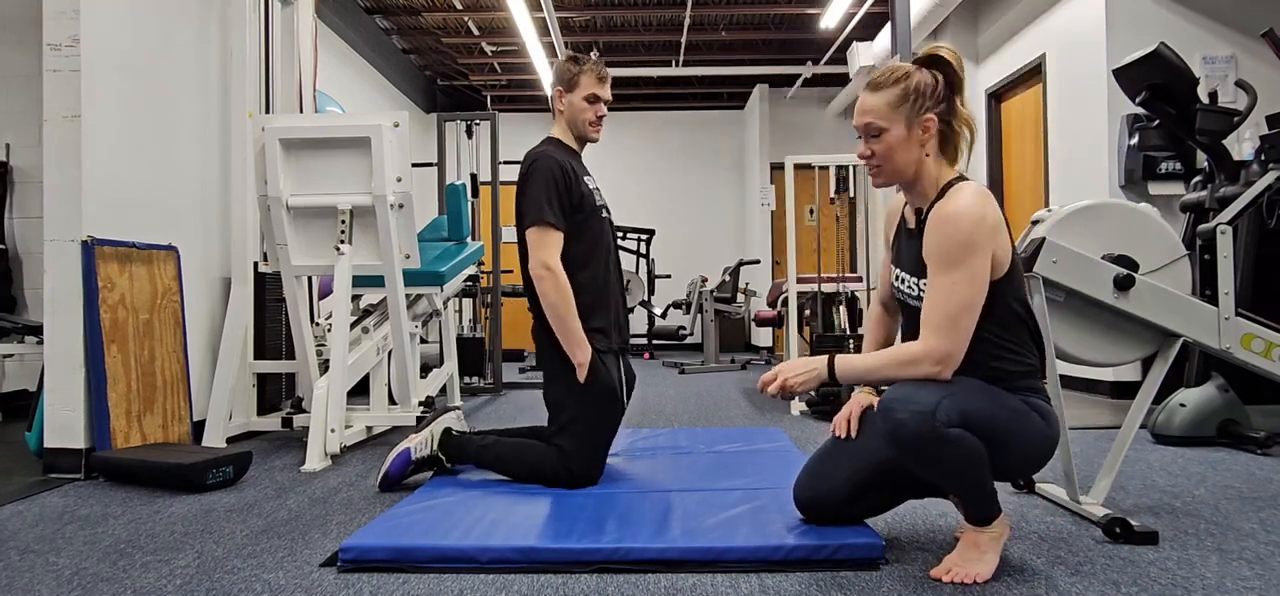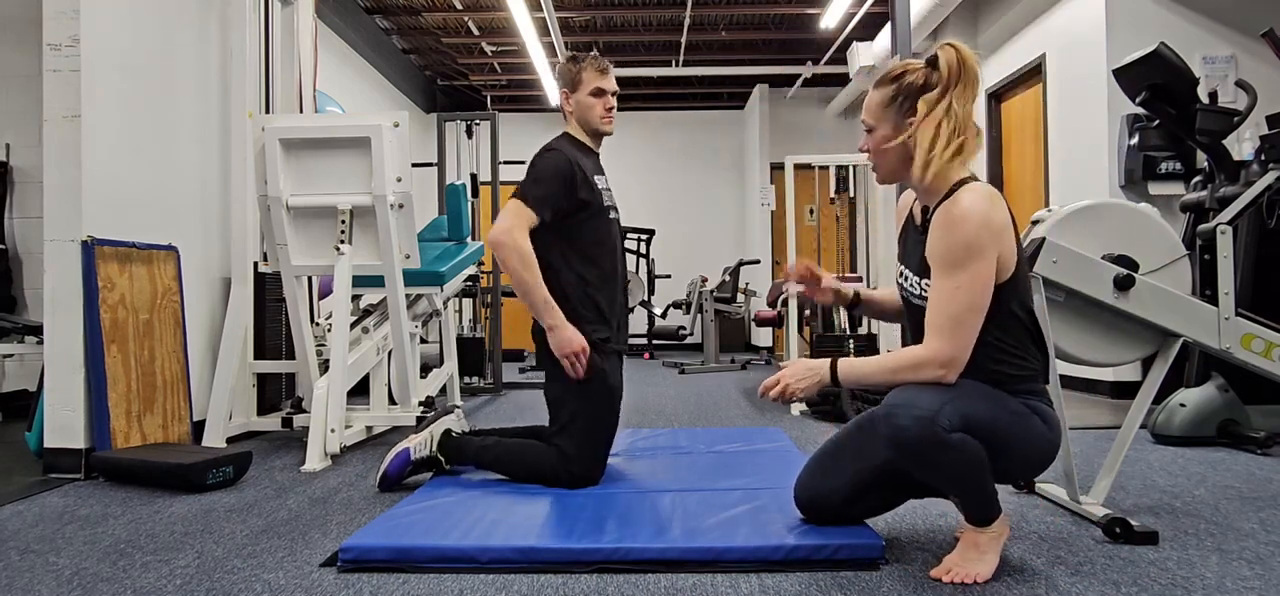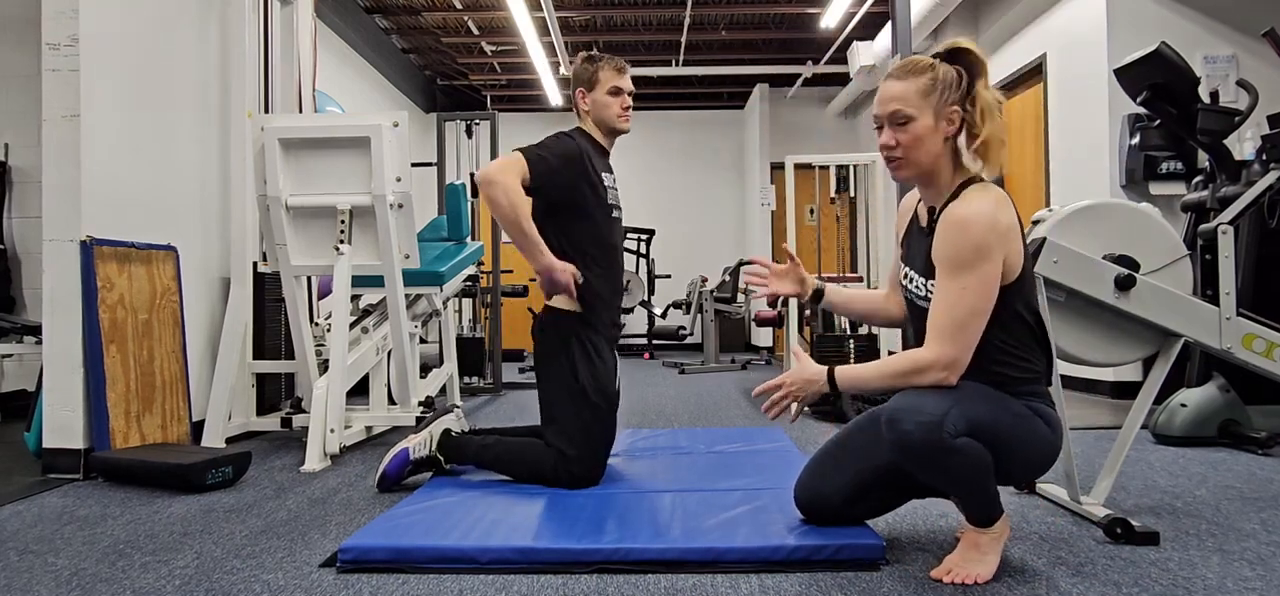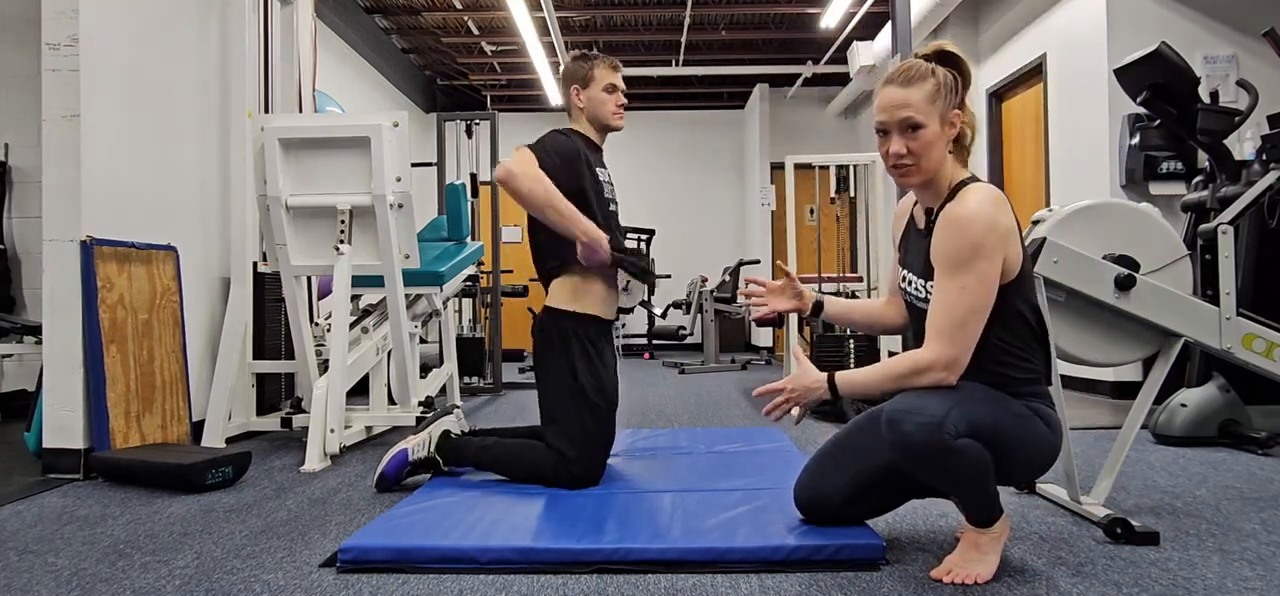
dt=0.4s
person 1, frame 1
left shoulder: (963, 211)
right shoulder: (900, 209)
left elbow: (938, 355)
right elbow: (885, 305)
left wrist: (827, 368)
right wrist: (863, 387)
left hip: (1012, 413)
right hip: (938, 405)
left knee: (910, 407)
right knee: (817, 497)
left ankle: (987, 522)
right ankle: (961, 476)
person 1, frame 2
left shoulder: (968, 212)
right shoulder: (911, 204)
left elbow: (943, 359)
left wrist: (828, 371)
right wrist: (848, 297)
left hip: (1012, 417)
right hip: (942, 404)
left knee: (910, 413)
right knee: (817, 497)
left ankle: (986, 522)
right ankle: (961, 475)
person 1, frame 3
left shoulder: (975, 212)
right shoulder: (914, 204)
left elbow: (943, 361)
left wrist: (824, 379)
right wrist: (812, 289)
left hip: (1014, 418)
right hip: (942, 406)
left knee: (916, 416)
right knee: (818, 498)
left ankle: (988, 523)
right ankle: (962, 476)
person 1, frame 4
left shoulder: (974, 211)
right shoulder: (910, 208)
left elbow: (942, 361)
left wrist: (825, 385)
right wrist: (810, 304)
left hip: (1015, 417)
right hip: (942, 404)
left knee: (916, 418)
right knee: (818, 498)
left ankle: (988, 523)
right ankle: (963, 476)
person 2, frame 1
left shoulder: (573, 165)
right shoulder: (548, 164)
right elbow: (545, 266)
right wrist: (582, 355)
left hip: (601, 343)
right hip: (580, 348)
left knee: (579, 448)
right knee: (577, 468)
left ankle: (458, 435)
right ankle: (446, 443)
person 2, frame 2
left shoulder: (589, 162)
right shoulder: (560, 160)
right elbow: (504, 237)
right wrist: (557, 326)
left hip: (600, 340)
right hip: (579, 343)
left knee: (580, 447)
right knee: (577, 467)
left ankle: (461, 436)
right ankle: (447, 445)
person 2, frame 3
left shoulder: (598, 159)
right shoulder: (570, 150)
right elbow: (494, 178)
right wrist: (546, 263)
left hip: (593, 334)
right hip: (573, 333)
left knee: (584, 447)
right knee: (577, 466)
left ankle: (459, 435)
right ankle: (445, 444)
person 2, frame 4
left shoulder: (591, 156)
right shoulder: (565, 147)
right elbow: (511, 171)
left wrist: (617, 254)
right wrist: (587, 235)
left hip: (591, 332)
right hip: (573, 332)
left knee: (585, 449)
right knee: (577, 467)
left ankle: (459, 436)
right ankle: (446, 446)
